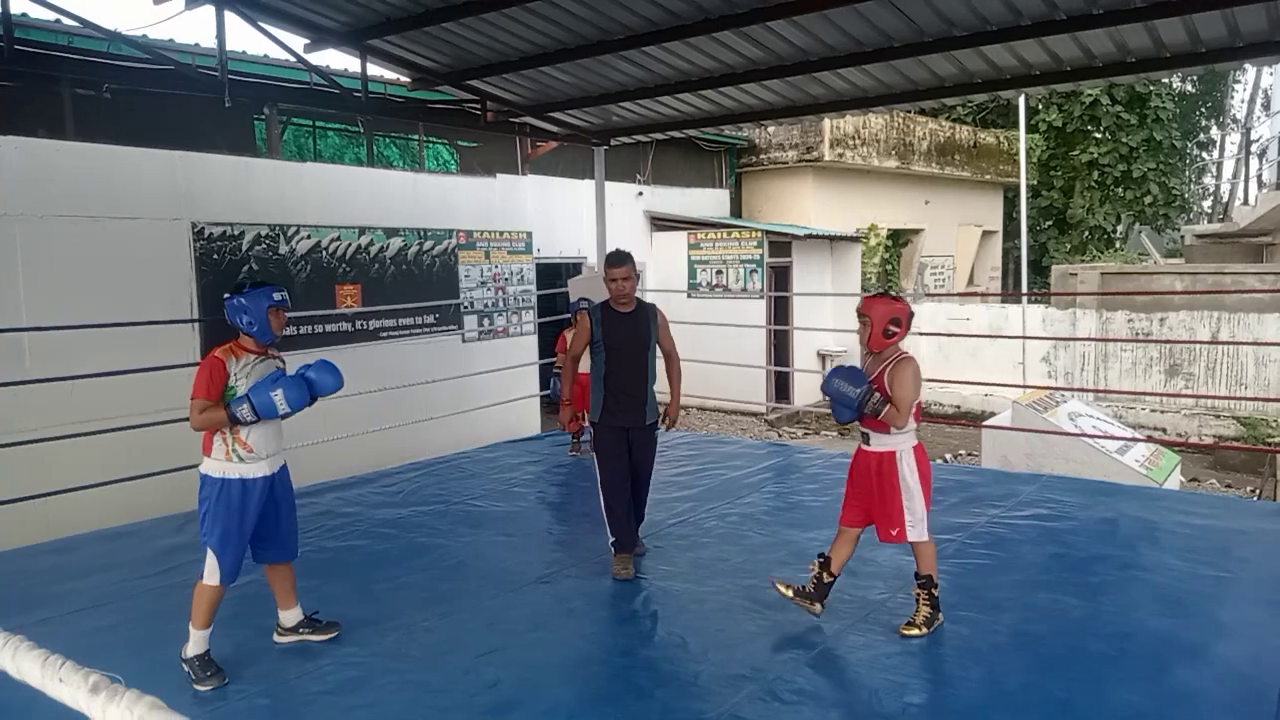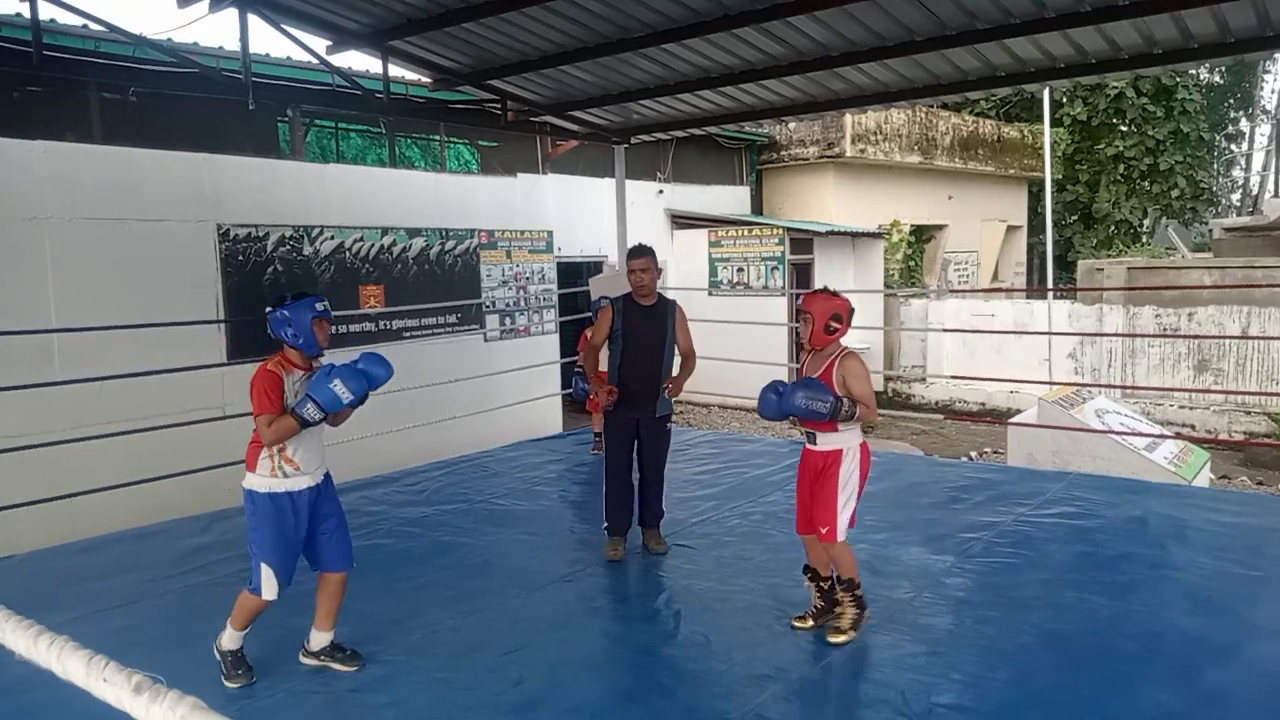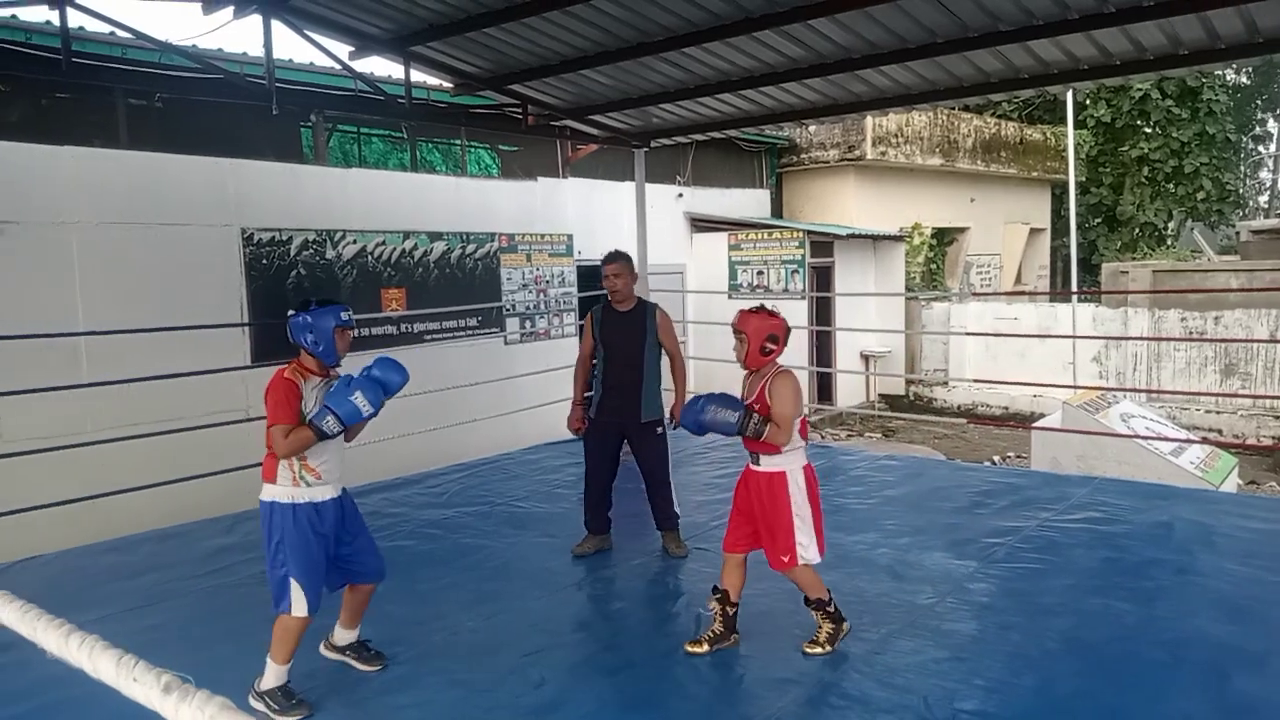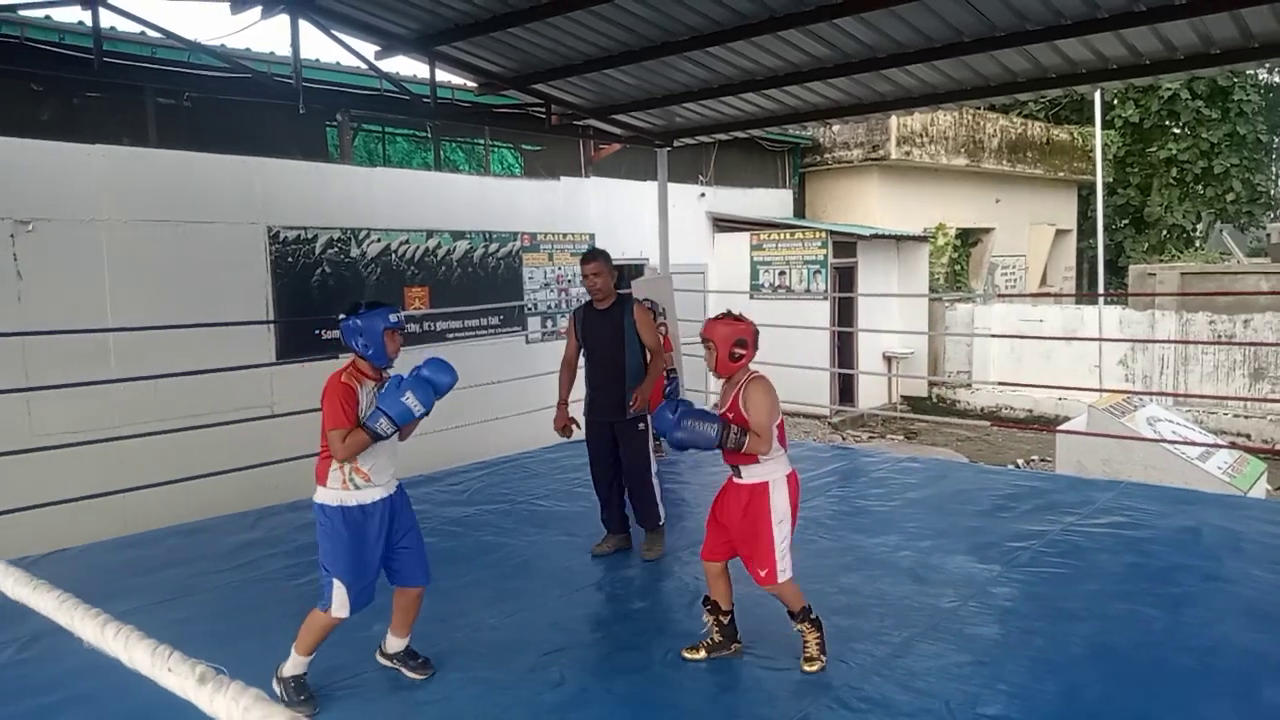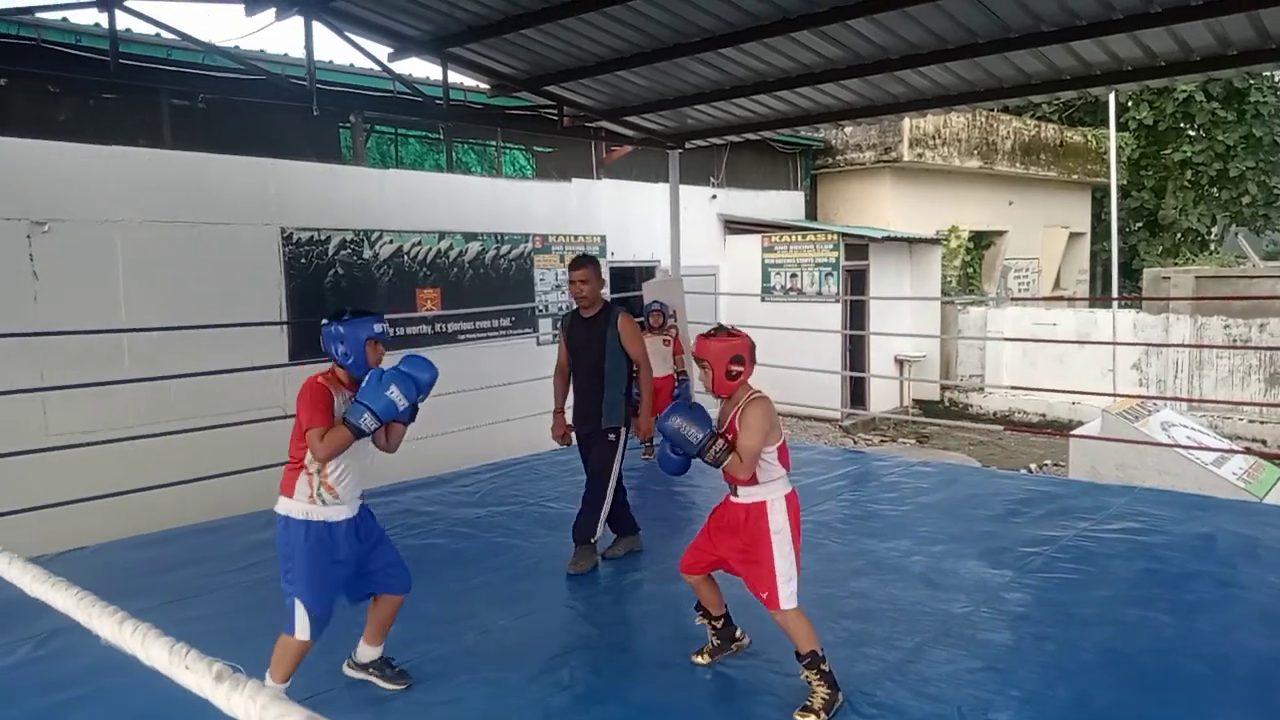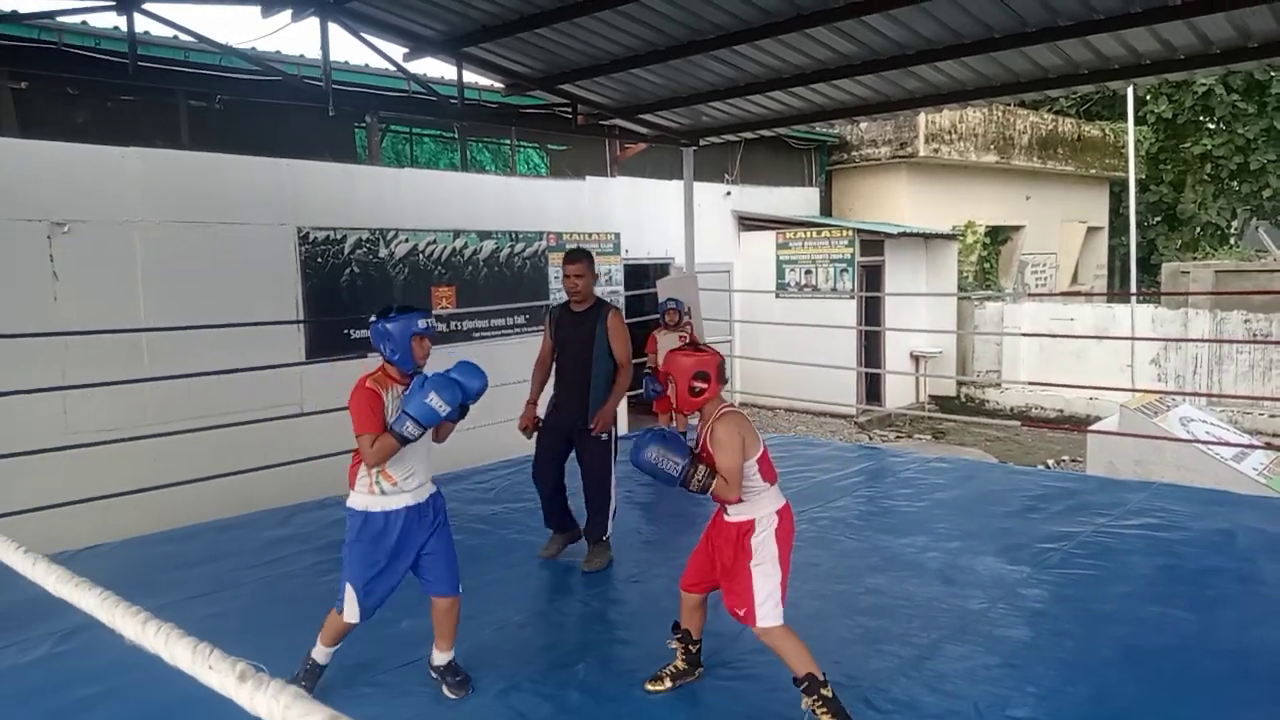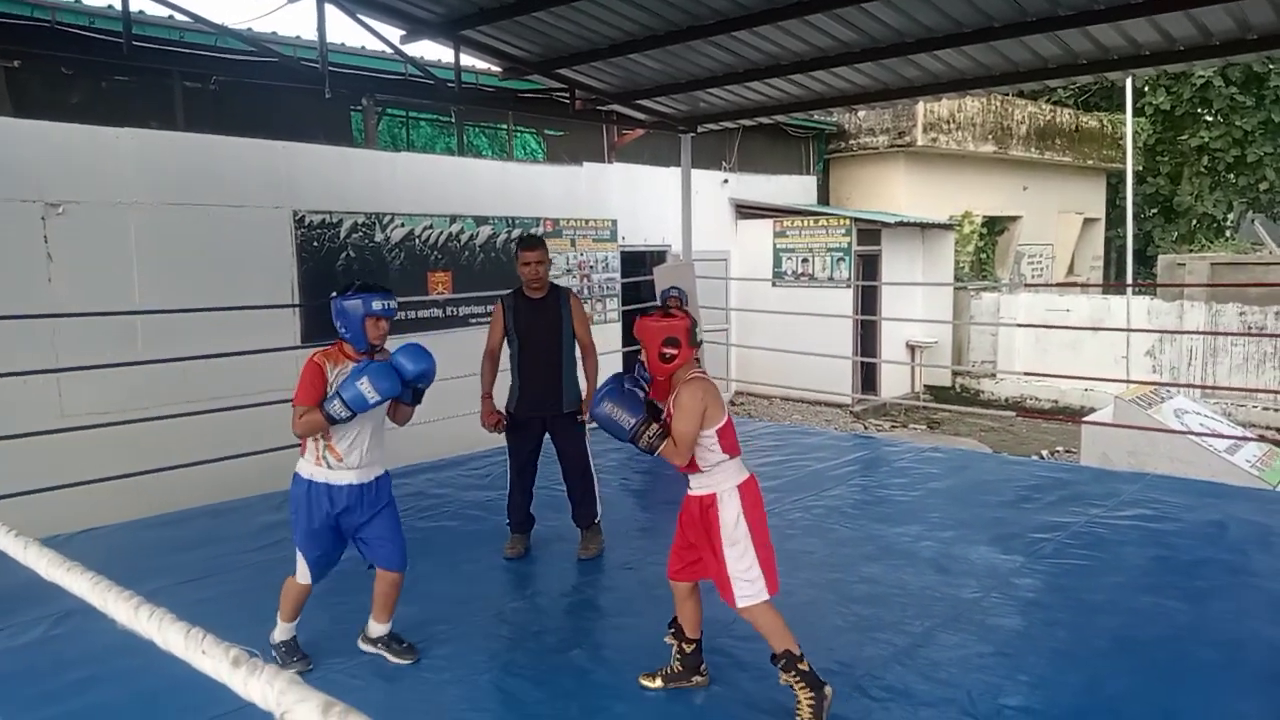
dt=0.4s
person 1, frame 1
left shoulder: (275, 360)
right shoulder: (219, 361)
right elbow: (198, 418)
left wrist: (305, 392)
right wrist: (251, 408)
left hip: (271, 473)
right hip: (227, 479)
left knee: (280, 553)
right knee: (218, 571)
left ankle: (291, 622)
right ankle: (195, 650)
person 1, frame 2
left shoulder: (318, 368)
right shoulder: (270, 376)
left elbow: (331, 420)
right elbow: (269, 433)
left wrist: (355, 393)
right wrist: (314, 404)
left hip: (314, 485)
right hip: (272, 492)
left knee: (336, 565)
right knee: (267, 585)
left ankle: (319, 644)
right ankle: (229, 644)
person 1, frame 3
left shoulder: (334, 378)
right shoulder: (287, 383)
right elbow: (283, 445)
left wrist: (369, 402)
right wrist: (332, 417)
left hip: (331, 499)
right hip: (290, 506)
left knee: (367, 574)
right knee: (301, 604)
left ankle: (342, 640)
person 1, frame 4
left shoulder: (385, 380)
right shoulder: (342, 386)
right elbow: (341, 449)
left wrist: (419, 402)
right wrist: (385, 417)
left hip: (387, 497)
right hip: (344, 506)
left knee: (414, 582)
right knee: (340, 604)
left ankle: (395, 648)
right ankle: (290, 673)
person 1, frame 5
left shoulder: (365, 387)
right shoulder: (317, 390)
left elbow: (389, 443)
right elbow: (323, 449)
left wrist: (406, 406)
right wrist: (370, 412)
left hip: (350, 516)
right hip: (307, 522)
left knee: (395, 586)
right knee: (305, 627)
left ankle: (366, 659)
person 1, frame 6
left shoulder: (419, 382)
right shoulder: (369, 390)
left elbow: (438, 435)
right elbow: (373, 455)
left wrist: (457, 405)
right wrist: (413, 419)
left hip: (423, 504)
right hip: (375, 513)
left knee: (446, 592)
right knee: (354, 608)
left ankle: (443, 661)
right ankle: (317, 660)
person 1, frame 7
left shoulder: (386, 362)
right shoulder: (320, 365)
left elbow: (399, 417)
right elbow: (301, 426)
left wrist: (413, 388)
right wrist: (347, 402)
left hip: (370, 483)
right hip: (320, 487)
left knee: (392, 566)
right knee: (308, 575)
left ankle: (377, 633)
right ankle: (282, 638)
person 2, frame 1
left shoulder: (905, 367)
right shoulder: (869, 359)
left elbow: (899, 418)
left wrist: (865, 398)
right wrist: (847, 404)
left hip: (899, 458)
right hip: (868, 453)
left knee: (913, 532)
right knee: (849, 525)
left ankle: (929, 605)
right ankle: (816, 593)
person 2, frame 2
left shoulder: (849, 363)
right shoulder: (808, 358)
left elbow: (870, 412)
left wrist: (835, 407)
right wrist: (786, 403)
left hip: (844, 455)
right hip: (813, 453)
left knee: (829, 537)
right knee: (809, 533)
left ankle: (854, 603)
right ankle: (827, 602)
person 2, frame 3
left shoulder: (783, 382)
right shoulder: (752, 378)
left elbow: (780, 436)
left wrist: (742, 420)
right wrist: (720, 416)
left hip: (787, 478)
right hip: (756, 474)
left knee: (794, 561)
right knee: (733, 551)
left ankle: (833, 621)
right ankle: (724, 627)
person 2, frame 4
left shoulder: (757, 388)
right shoulder: (728, 385)
left elbow: (763, 442)
left wrist: (720, 432)
right wrist: (694, 423)
left hip: (770, 488)
right hip: (739, 485)
left knee: (770, 575)
right knee: (712, 561)
left ankle: (809, 627)
right ankle: (724, 635)
person 2, frame 5
left shoulder: (756, 408)
right shoulder: (729, 404)
left elbow: (744, 468)
left wrist: (704, 441)
right wrist: (690, 444)
left hip: (771, 509)
right hip: (738, 504)
left knee: (781, 605)
right knee: (693, 568)
left ankle: (825, 686)
right ankle: (726, 636)
person 2, frame 6
left shoulder: (726, 424)
right shoulder: (708, 419)
left elbow: (732, 490)
right elbow: (705, 466)
left wrist: (683, 469)
right wrist: (669, 450)
left hip: (762, 525)
right hip: (730, 521)
left knee: (766, 625)
right knee: (691, 591)
right ankle: (687, 663)
person 2, frame 7
left shoulder: (692, 390)
right shoulder: (683, 385)
left elbow: (678, 454)
right elbow: (678, 433)
left wrist: (636, 424)
right wrist: (646, 409)
left hip: (728, 499)
right hip: (701, 497)
left knee: (749, 601)
right knee: (681, 580)
right ankle: (689, 665)
person 3, frame 1
left shoulder: (653, 315)
right shoulder: (591, 318)
left elbow: (670, 357)
right elbow: (572, 358)
left wrist: (674, 400)
right wrist: (566, 402)
left hip: (645, 416)
right hip: (606, 417)
left knee: (640, 480)
right knee: (614, 483)
left ankle: (631, 532)
right ankle: (622, 549)
person 3, frame 2
left shoulder: (672, 311)
right shoulder: (613, 309)
left elbow: (688, 353)
right elbow: (592, 348)
left wrist: (680, 378)
right wrist: (596, 382)
left hip: (657, 407)
right hip: (619, 406)
left knee: (654, 470)
right knee: (617, 470)
left ankle: (651, 528)
right ankle: (616, 534)
person 3, frame 3
left shoulder: (654, 315)
right shoulder: (596, 317)
left elbow: (675, 357)
right elbow: (584, 361)
left wrist: (679, 402)
right wrist: (577, 405)
left hip: (646, 414)
right hip: (603, 413)
left knee: (657, 474)
right knee: (597, 475)
left ankle: (669, 531)
right ankle: (597, 533)
person 3, frame 4
left shoulder: (634, 310)
right shoulder: (579, 317)
left elbow: (657, 353)
right elbow: (569, 363)
left wrist: (646, 388)
right wrist: (562, 406)
left hip: (631, 409)
right hip: (596, 411)
left knee: (639, 470)
right knee: (603, 475)
left ankle: (654, 530)
right ankle: (617, 532)
person 3, frame 5
left shoulder: (620, 320)
right shoulder: (567, 323)
left elbow: (643, 366)
right elbow: (563, 370)
left wrist: (646, 413)
right wrist: (559, 413)
left hip: (613, 419)
right hip: (583, 418)
left knee: (599, 482)
right knee: (605, 481)
left ankle: (585, 545)
right ankle: (628, 534)
person 3, frame 6
left shoulder: (609, 317)
right shoulder: (556, 315)
left elbow: (624, 366)
right elbow: (545, 360)
left wrist: (610, 407)
right wrist: (531, 404)
left hip: (595, 417)
right hip: (558, 413)
left knee: (597, 480)
right knee: (544, 472)
left ankle: (599, 542)
right ankle: (563, 529)
person 3, frame 7
left shoulder: (568, 301)
right shoulder: (505, 306)
left elbow: (587, 347)
right elbow: (492, 353)
left wrist: (591, 390)
right wrist: (486, 398)
left hip: (566, 404)
right hip: (521, 405)
left knee: (577, 466)
right knee: (520, 469)
left ankle: (590, 528)
right ankle: (519, 531)
